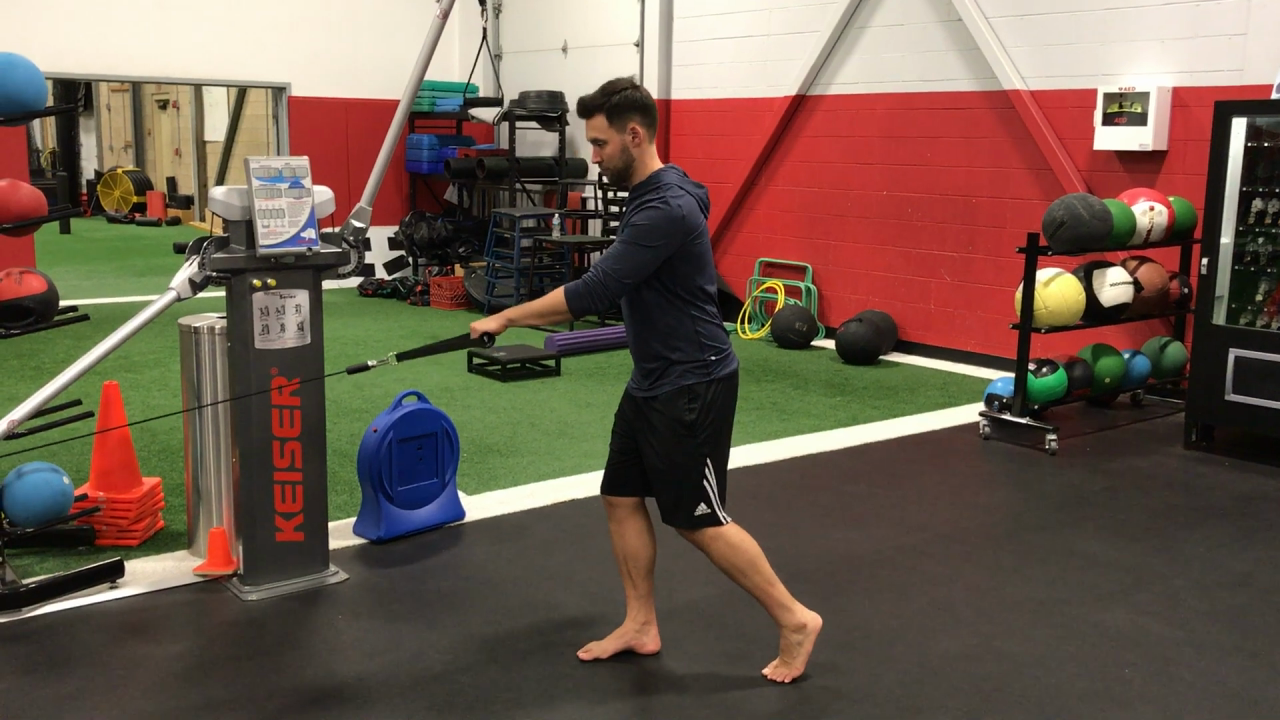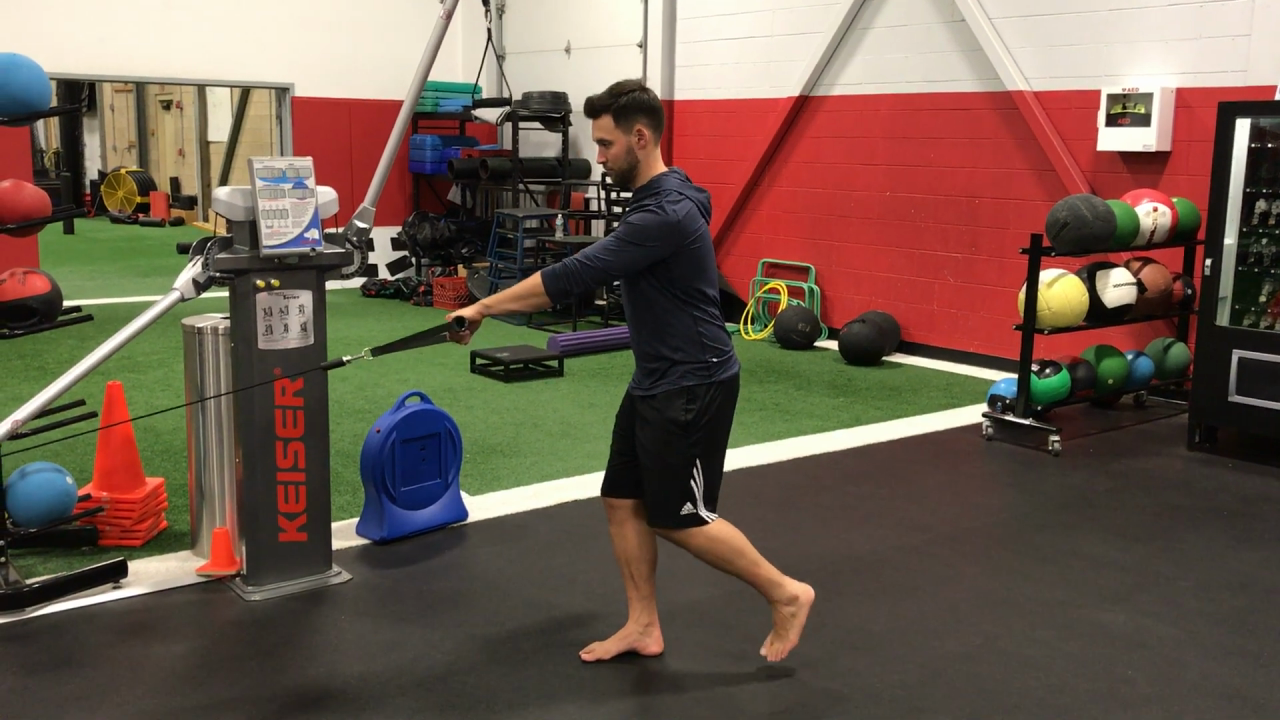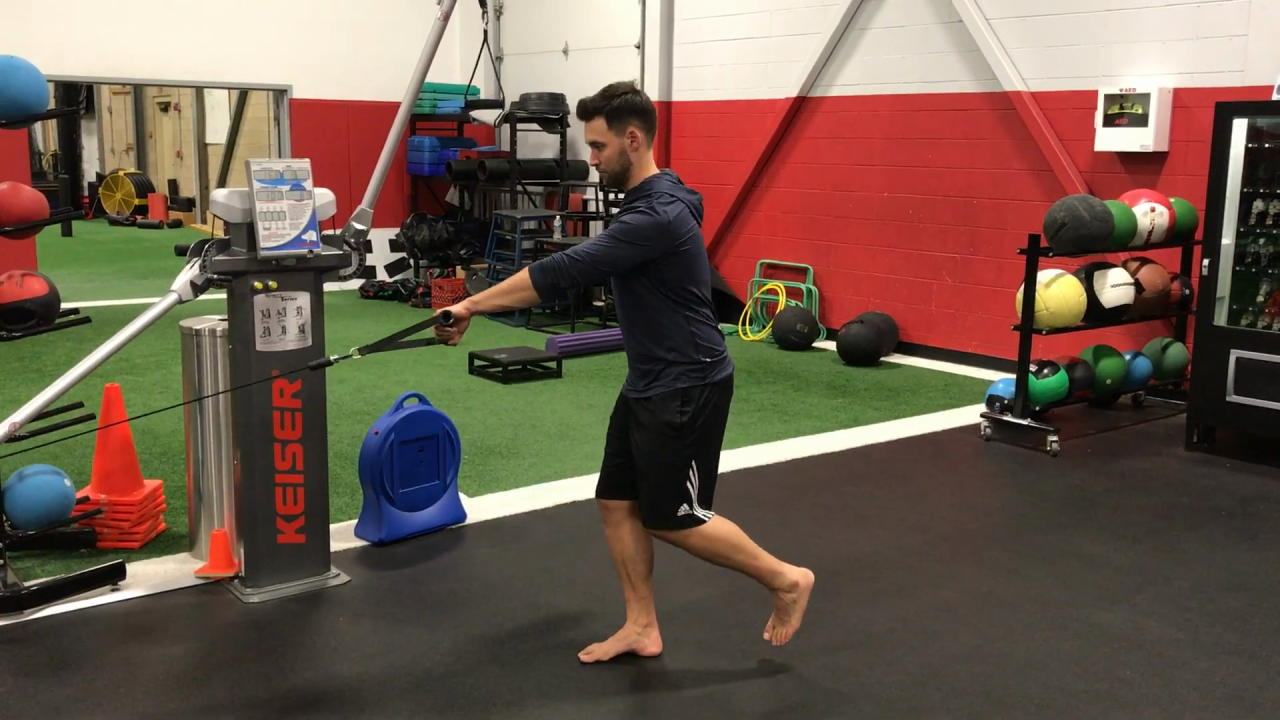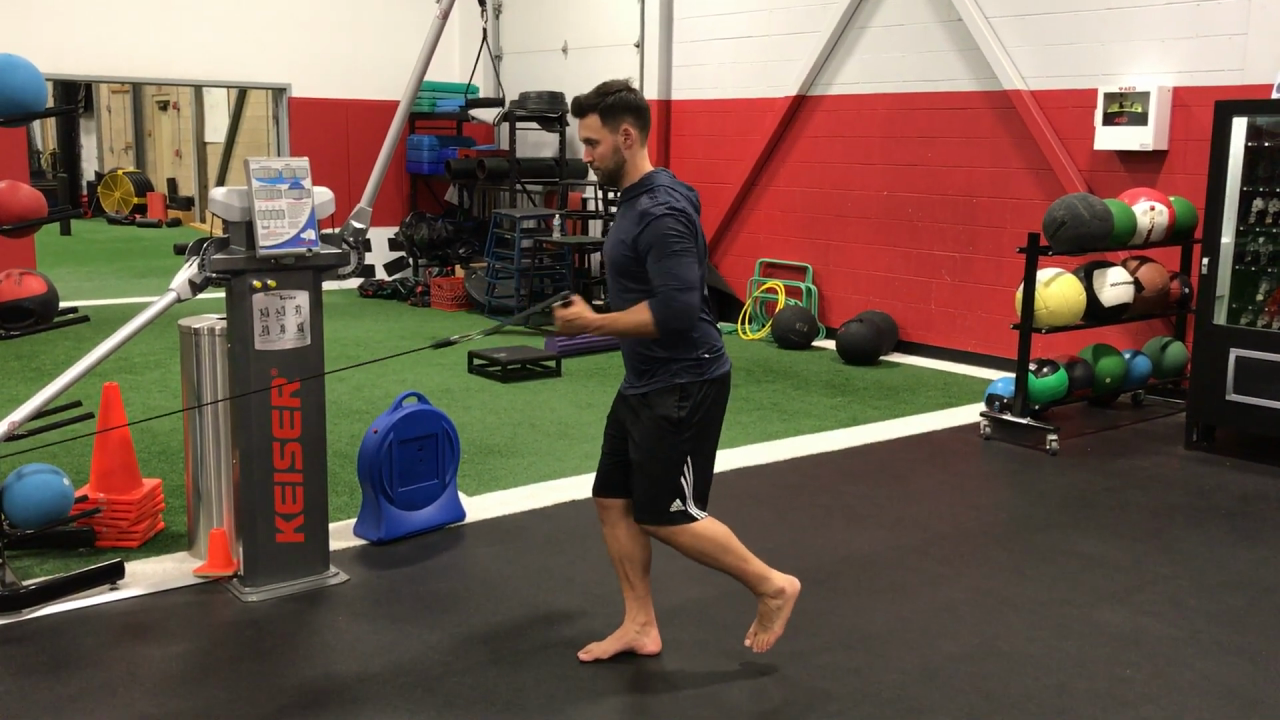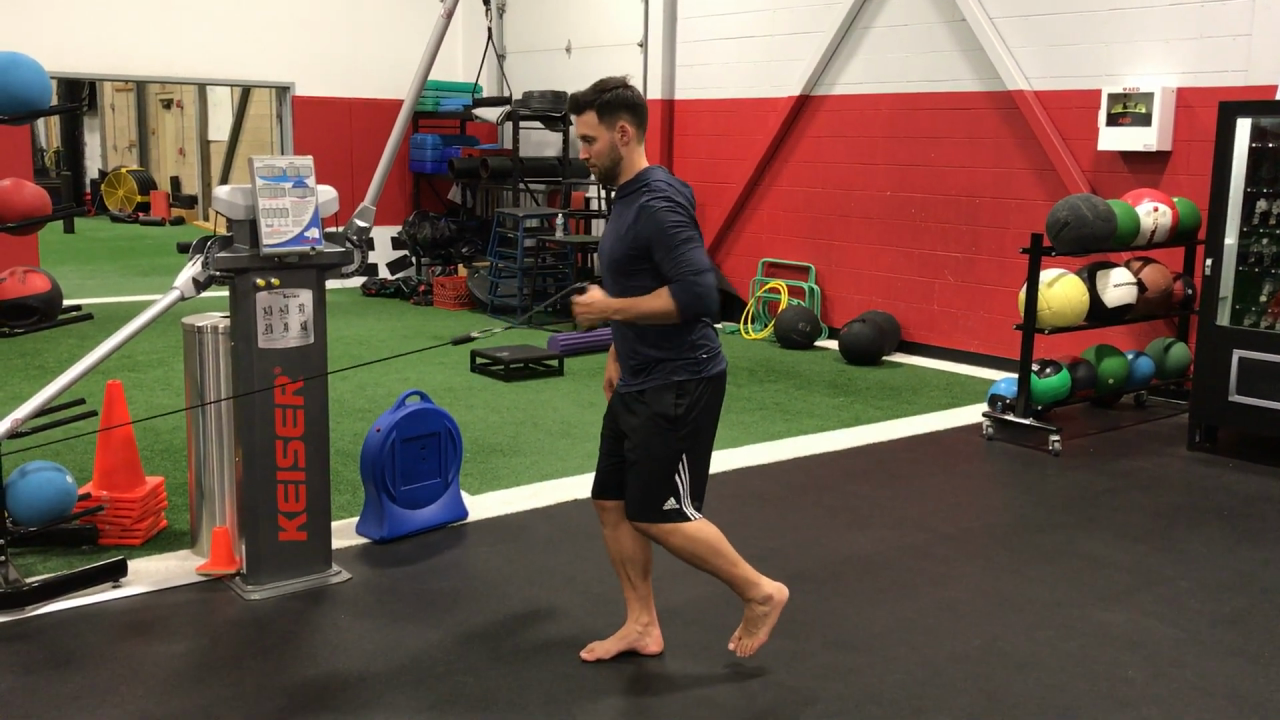
dt=0.7s
person 1, frame 1
left shoulder: (666, 209)
right shoulder: (648, 197)
left elbow: (594, 292)
left wrist: (505, 318)
left hip: (692, 384)
right hip: (654, 380)
left knee: (697, 520)
right knee: (621, 498)
left ankle: (794, 621)
right ankle: (640, 626)
person 1, frame 2
left shoulder: (666, 213)
right shoulder: (654, 200)
left elbow: (576, 275)
left wrist: (483, 308)
left hip: (693, 385)
right hip: (656, 381)
left knee: (679, 519)
right knee: (622, 501)
left ankle: (785, 596)
right ankle: (643, 626)
person 1, frame 3
left shoulder: (657, 215)
right shoulder: (648, 202)
left elbow: (564, 271)
left wrist: (470, 305)
left hip: (687, 388)
right hip: (650, 383)
left knee: (673, 520)
right knee: (617, 503)
left ankle: (786, 581)
right ankle: (642, 628)
person 1, frame 4
left shoulder: (661, 212)
right shoulder: (634, 202)
left elbow: (676, 313)
left wrist: (592, 323)
left hip: (684, 384)
right hip: (646, 381)
left knee: (667, 516)
right knee: (613, 501)
left ankle: (772, 587)
right ankle: (641, 626)
person 1, frame 5
left shoulder: (658, 205)
right shoulder: (629, 198)
left elbow: (696, 296)
left wrist: (609, 309)
right wrist: (617, 352)
left hip: (679, 383)
right hip: (641, 381)
left knee: (659, 515)
right knee: (612, 503)
left ankle: (761, 593)
right ankle: (642, 625)
